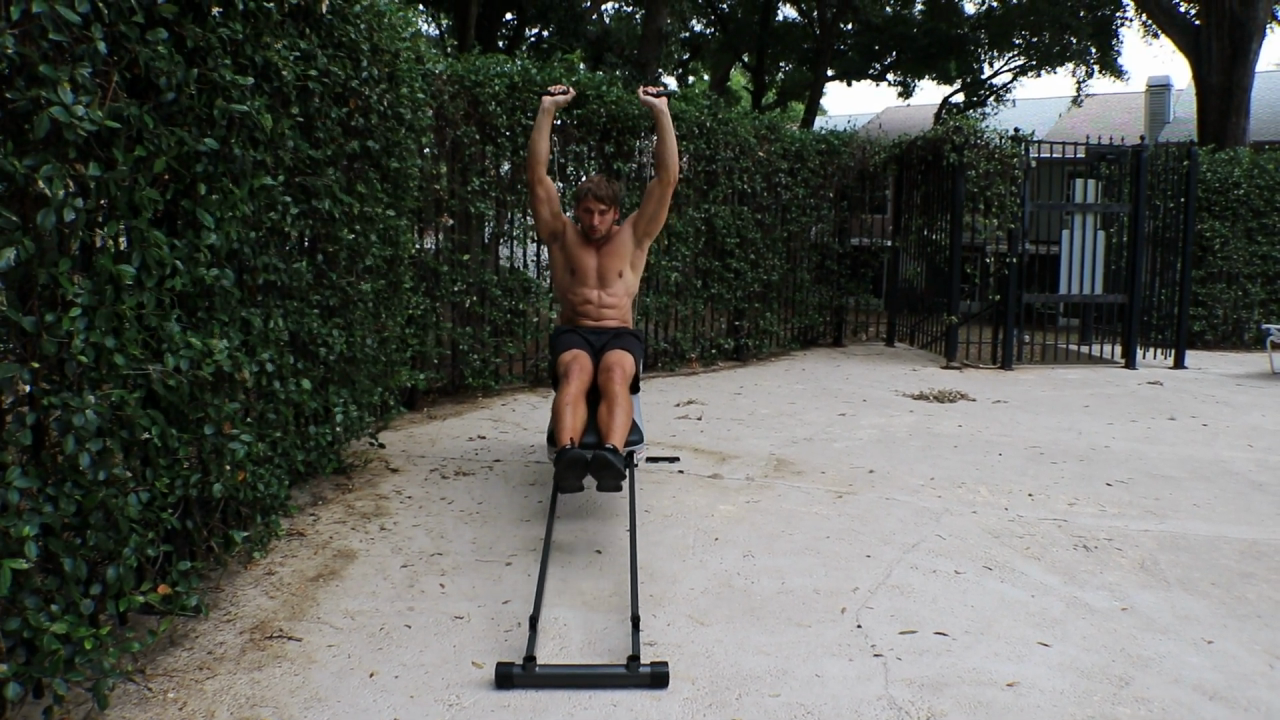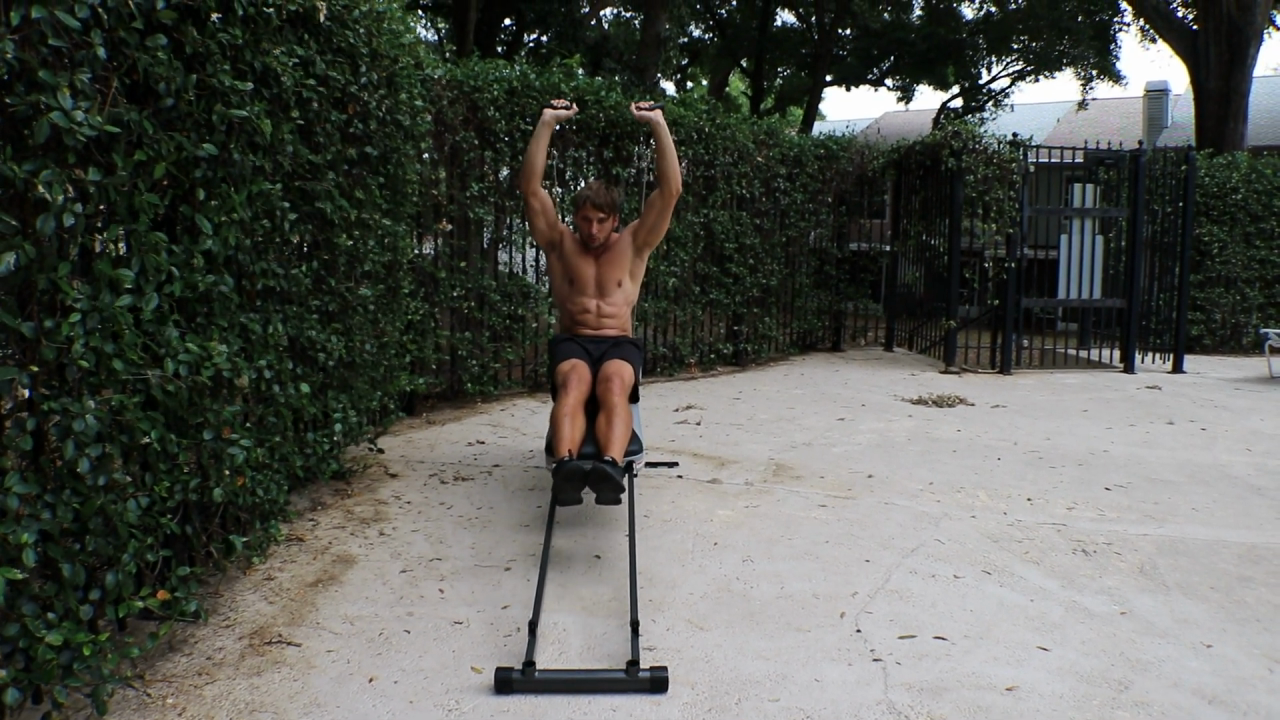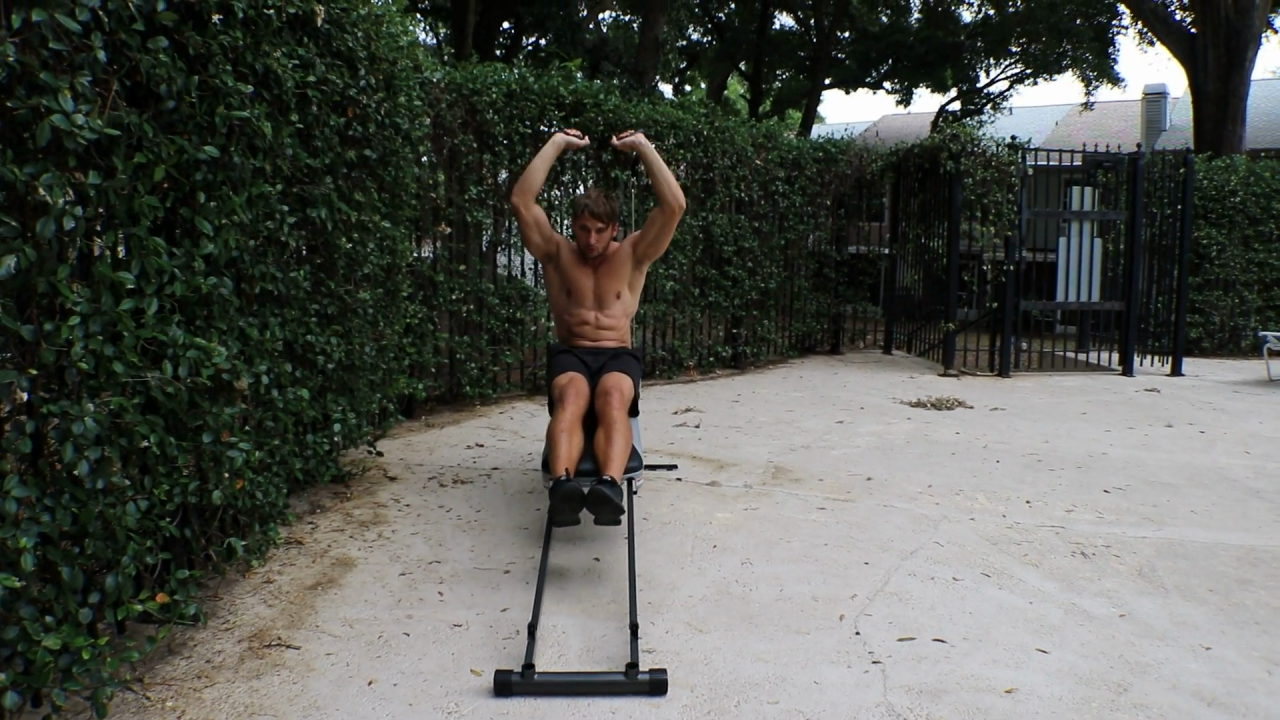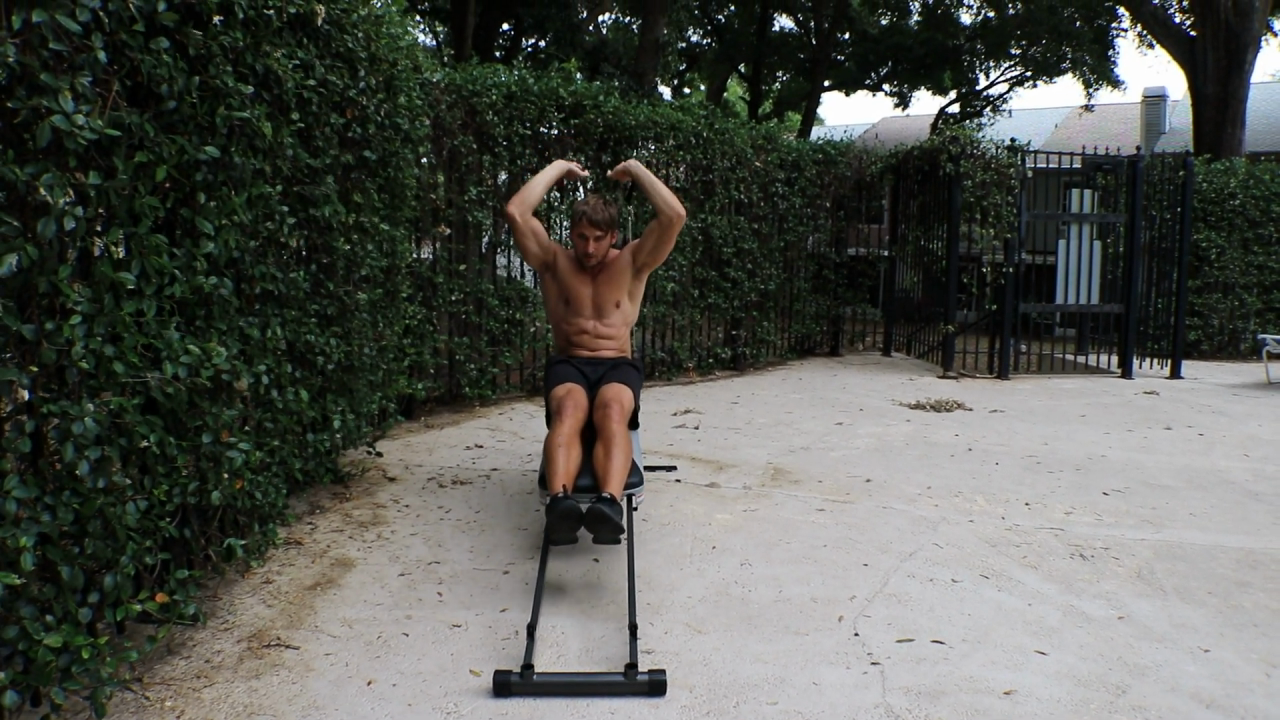
dt=0.3s
person 1, frame 1
left shoulder: (634, 237)
right shoulder: (561, 235)
left elbow: (667, 179)
right elbow: (537, 176)
left wrist: (661, 112)
right wrist: (546, 110)
left hip: (620, 336)
right hip: (573, 333)
left knee: (613, 376)
right knee: (575, 373)
left ankle: (612, 455)
right ankle: (567, 455)
person 1, frame 2
left shoulder: (633, 245)
right shoulder: (559, 244)
left elbow: (670, 191)
right elbow: (531, 188)
left wrist: (658, 125)
right wrist: (546, 122)
left hip: (620, 344)
right hip: (571, 343)
left knee: (613, 384)
right knee: (574, 382)
left ankle: (611, 466)
right ankle: (565, 466)
person 1, frame 3
left shoulder: (633, 254)
right shoulder: (556, 253)
left elbow: (675, 206)
right elbow: (520, 202)
left wrist: (643, 146)
right wrist: (556, 143)
left hip: (619, 356)
right hip: (570, 354)
left knee: (613, 399)
right knee: (570, 398)
left ankle: (610, 487)
right ankle: (561, 486)
person 1, frame 4
left shoulder: (632, 263)
right shoulder: (554, 261)
left elbow: (675, 216)
right elbow: (515, 213)
left wrist: (635, 170)
right wrist: (558, 168)
left hip: (618, 365)
right hip: (568, 363)
left knee: (612, 411)
right knee: (568, 410)
left ankle: (609, 503)
right ankle: (559, 503)
